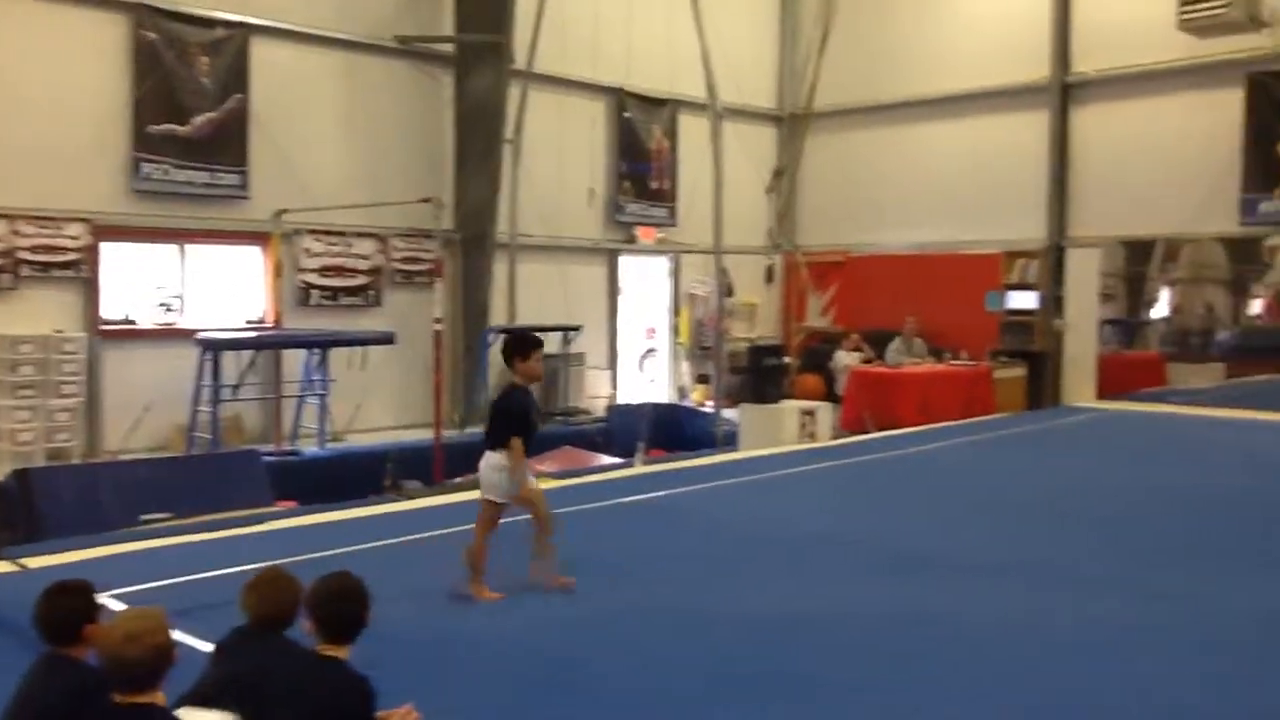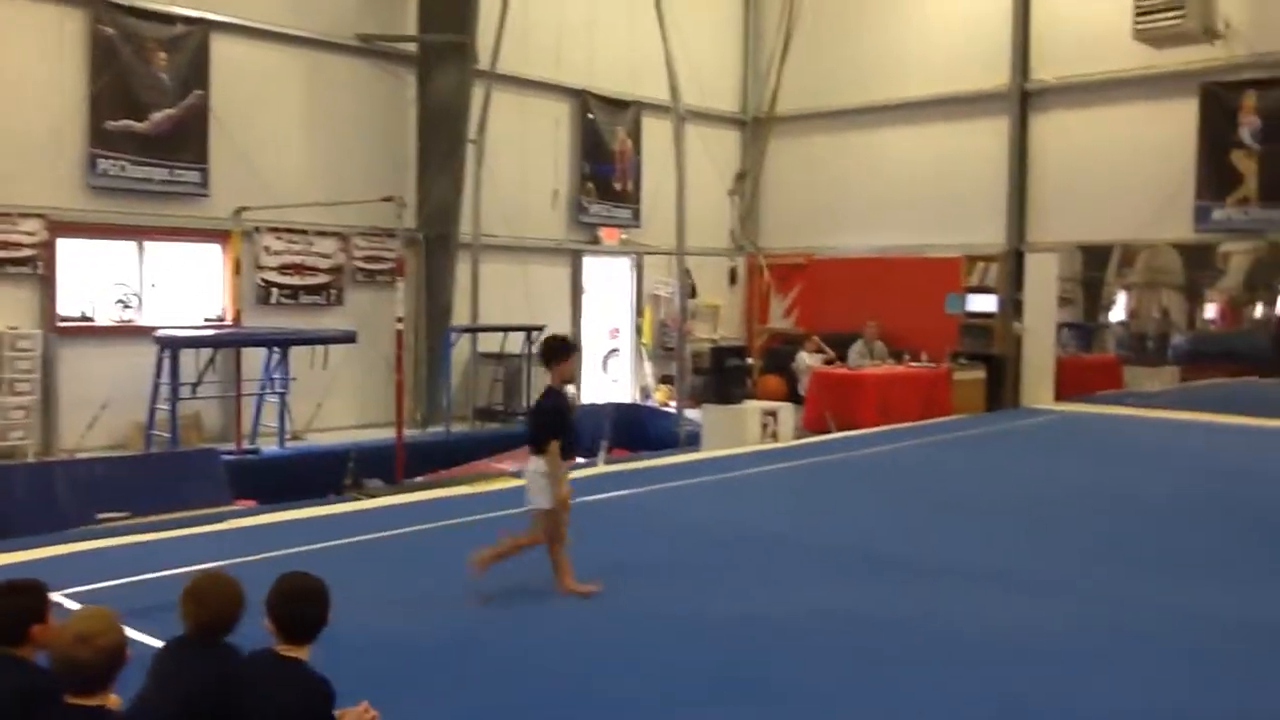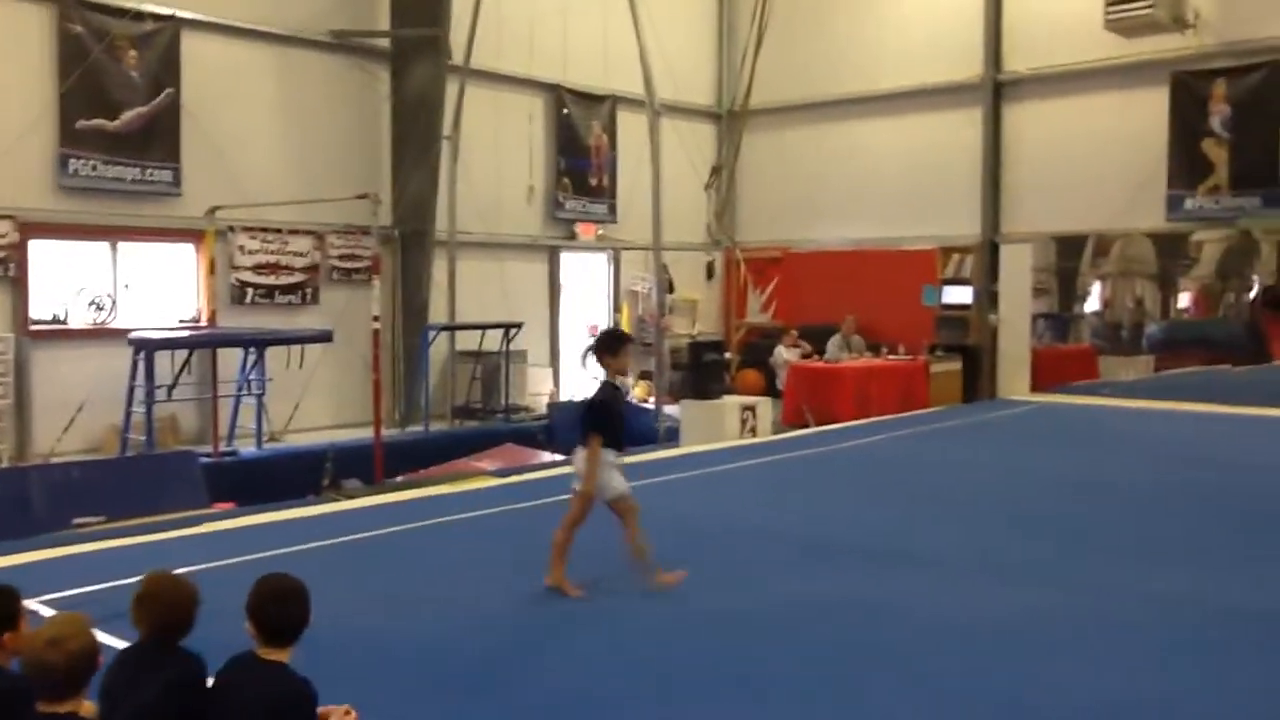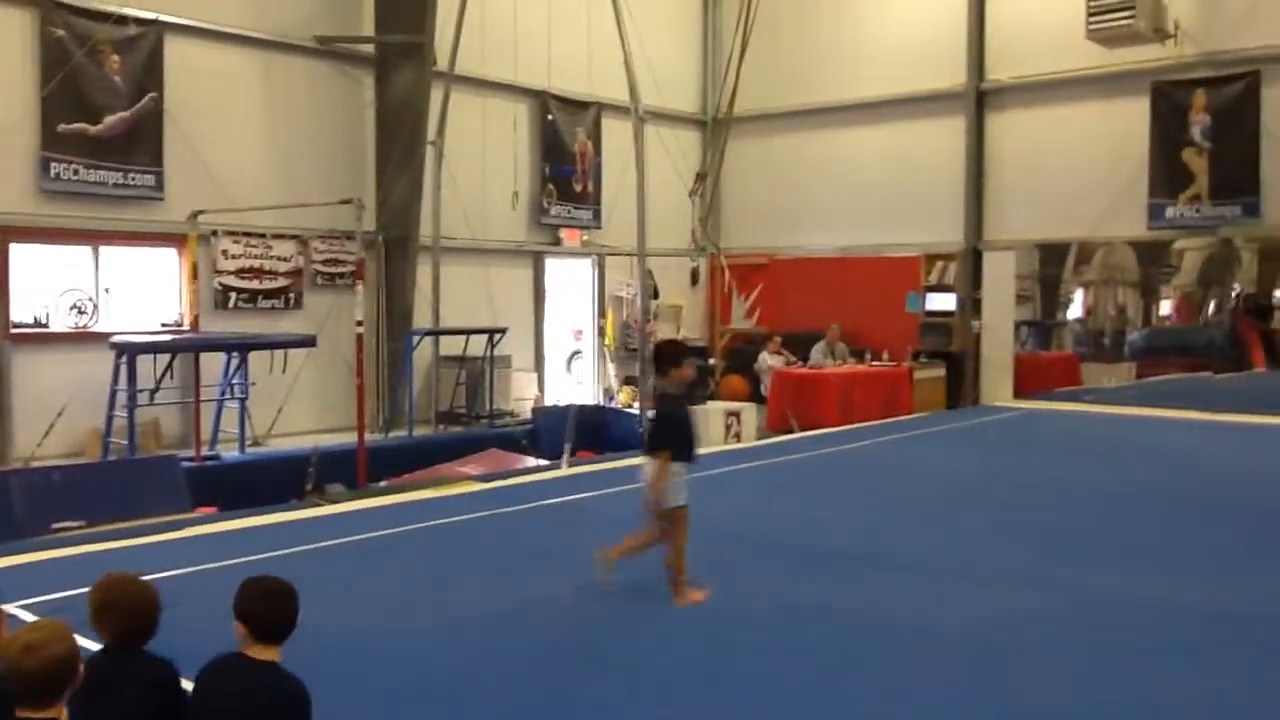
dt=0.2s
person 1, frame 1
left shoulder: (523, 395)
right shoulder: (513, 400)
right elbow: (515, 444)
right wrist: (524, 483)
left hip: (513, 466)
right hip: (500, 465)
left knee: (544, 517)
right knee: (486, 527)
left ankle: (543, 570)
right ankle: (476, 585)
person 1, frame 2
left shoulder: (557, 399)
right shoulder: (551, 404)
right elbow: (552, 447)
right wrist: (560, 487)
left hip: (550, 470)
right hip: (544, 471)
left knee: (558, 530)
right knee: (542, 535)
left ankle: (566, 580)
right ankle: (488, 557)
person 1, frame 3
left shoulder: (612, 392)
right shoulder: (606, 397)
right elbow: (595, 440)
right wrist: (588, 480)
left hip: (594, 461)
right hip: (598, 464)
left knee: (572, 522)
right knee: (632, 519)
left ankle: (556, 577)
right ankle: (654, 573)
person 1, frame 4
left shoulder: (669, 399)
right shoulder: (673, 408)
right elbow: (664, 454)
right wrist: (657, 493)
left hip: (668, 472)
right hip: (666, 474)
left knee: (659, 533)
right knee: (677, 534)
left ankle: (611, 555)
right ankle: (680, 590)
